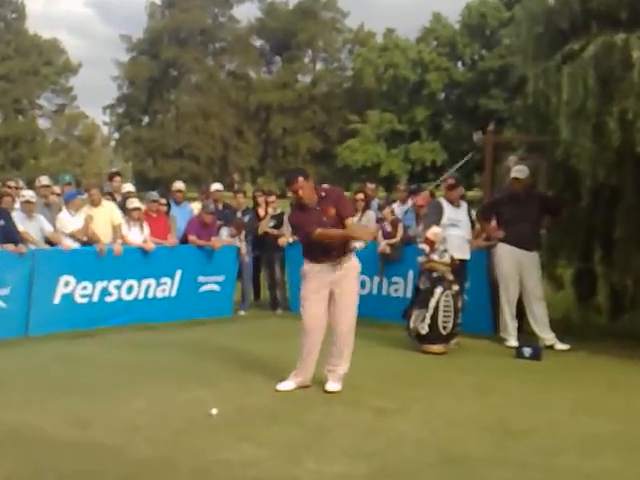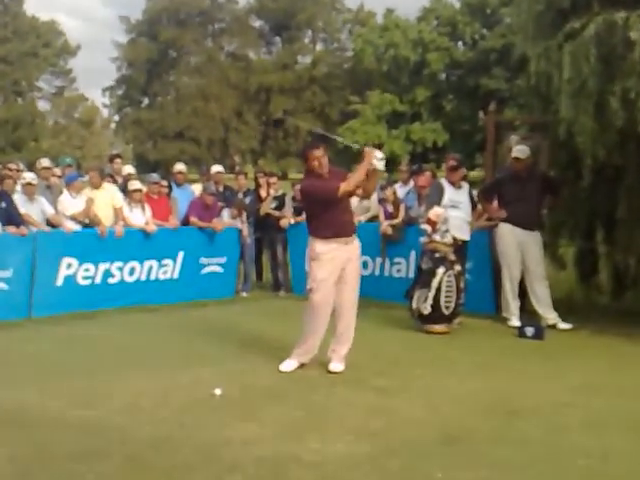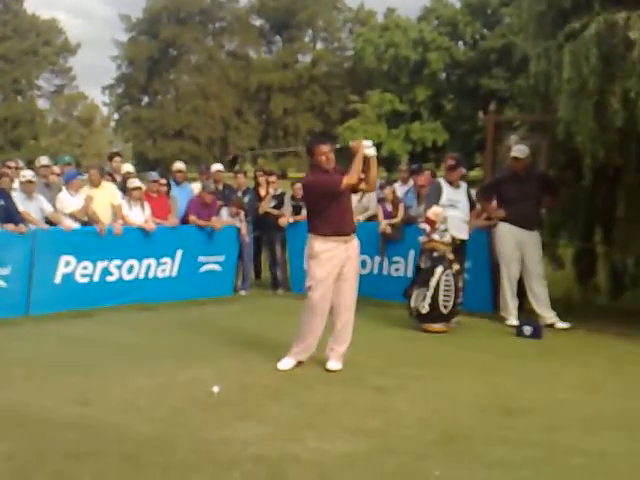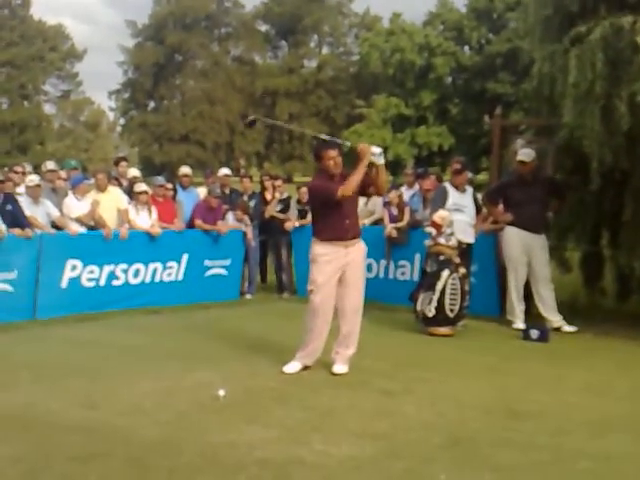
dt=0.2s
person 1, frame 1
left shoulder: (334, 195)
right shoulder: (296, 216)
left elbow: (350, 224)
right elbow: (322, 235)
left wrist: (357, 233)
right wrist: (351, 234)
left hip: (346, 264)
right hip: (315, 269)
left knee: (344, 323)
right knee: (311, 323)
person 1, frame 2
left shoulder: (336, 174)
right shoulder: (308, 186)
left elbow: (365, 191)
right elbow: (346, 188)
left wrist: (373, 167)
right wrist: (364, 163)
left hip: (350, 245)
right hip: (324, 249)
left knee: (347, 303)
right knee: (319, 302)
person 1, frame 3
left shoulder: (337, 173)
right shoulder: (312, 181)
left elbow: (369, 186)
right elbow: (350, 180)
left wrist: (370, 157)
right wrist: (359, 153)
left hip: (349, 244)
right hip: (324, 247)
left knee: (345, 302)
right knee: (317, 301)
person 1, frame 4
left shoulder: (346, 177)
right shoulder: (316, 185)
left elbow: (380, 189)
right elbow: (346, 191)
left wrist: (378, 163)
right wrist: (364, 159)
left hip: (354, 249)
right hip: (326, 251)
left knee: (351, 306)
right knee: (319, 305)
left ankle: (342, 357)
person 2, frame 1
left shoulder: (539, 199)
right shoulder: (501, 200)
left elbow: (555, 211)
right elbow: (481, 214)
left wrist: (540, 228)
right wrist: (492, 231)
left hip: (531, 252)
right hip: (507, 250)
left knee: (535, 295)
right knee: (508, 293)
left ankle: (548, 338)
right ankle: (510, 336)
person 2, frame 2
left shoulder: (540, 179)
right shoulder: (503, 180)
left elbow: (555, 192)
right elbow: (483, 194)
left wrist: (542, 207)
right wrist: (493, 212)
left hip: (532, 232)
right hip: (509, 230)
left knee: (538, 274)
right knee: (510, 273)
left ankle: (550, 317)
right ankle: (512, 315)
person 2, frame 3
left shoulder: (539, 178)
right shoulder: (502, 179)
left elbow: (553, 192)
right elbow: (481, 194)
left wrist: (541, 207)
right wrist: (492, 211)
left hip: (531, 231)
right hip: (508, 229)
left knee: (536, 274)
right knee: (509, 273)
left ankle: (548, 316)
right ankle: (510, 314)
person 2, frame 4
left shoulder: (546, 182)
right shoulder: (509, 183)
left elbow: (559, 196)
right elbow: (488, 198)
left wrist: (548, 211)
right wrist: (499, 215)
left hip: (538, 235)
right hip: (515, 233)
left knee: (543, 277)
right knee: (516, 276)
left ankle: (555, 320)
right ankle: (517, 318)
